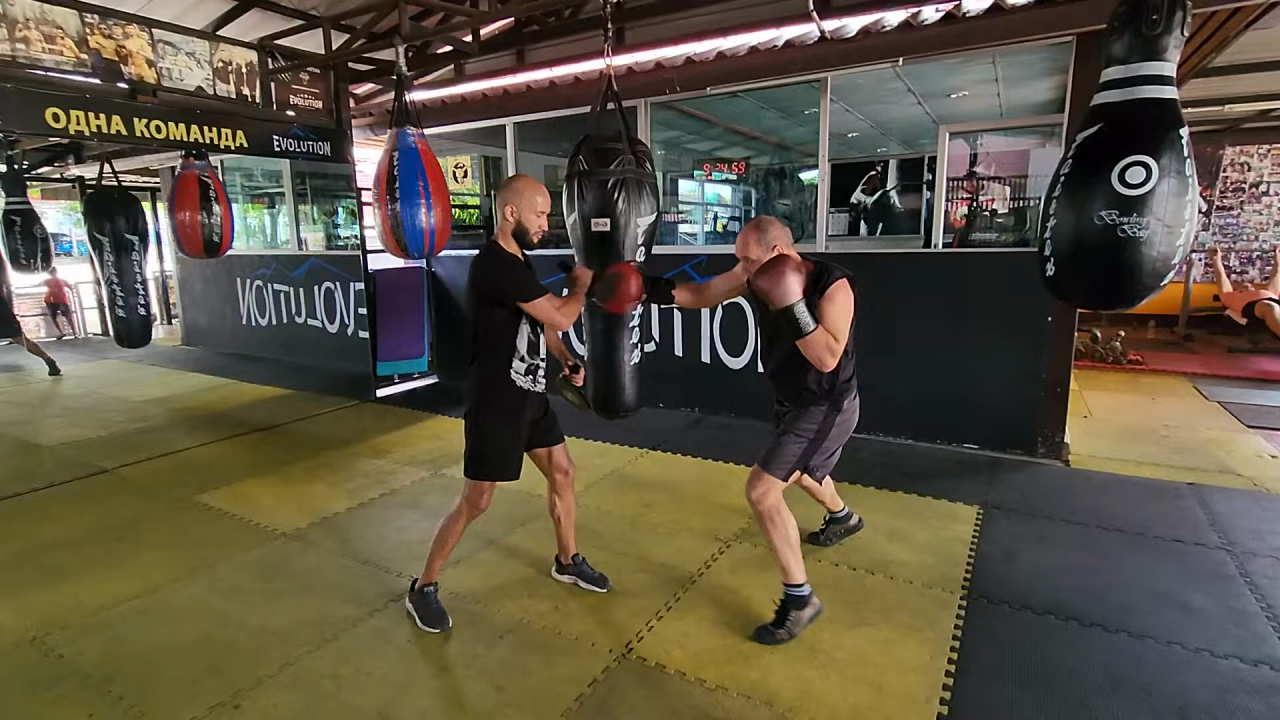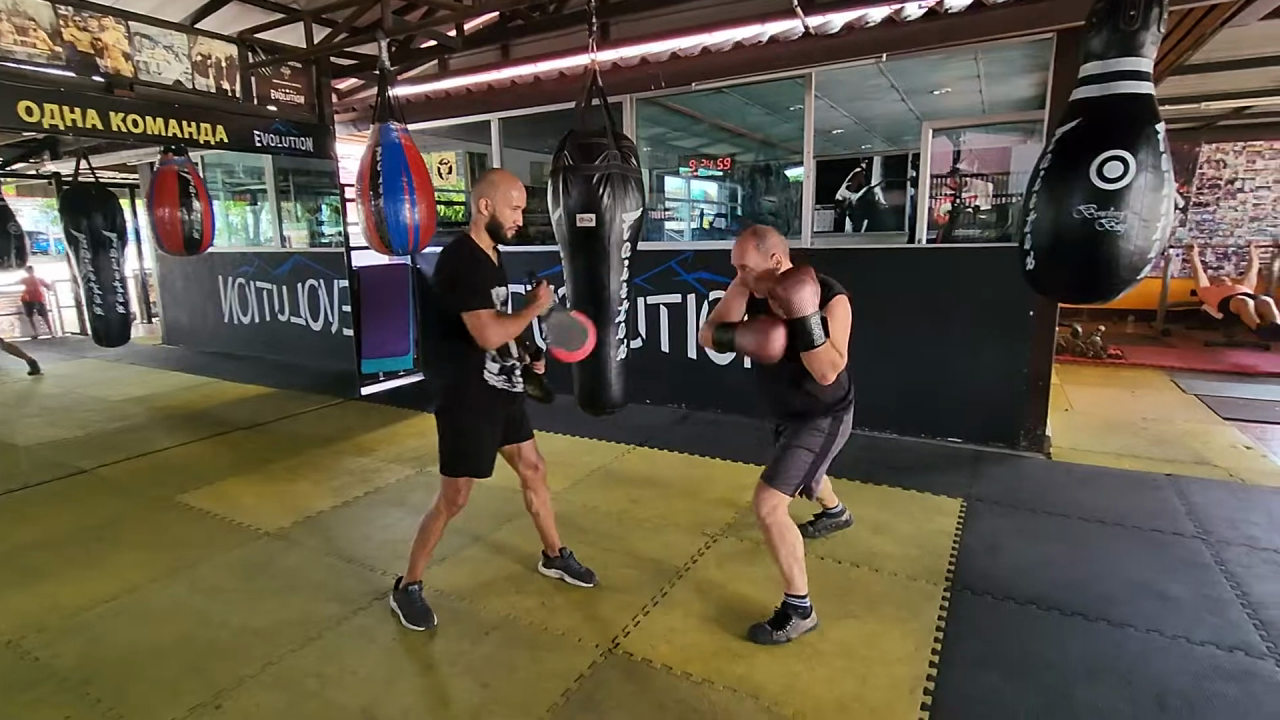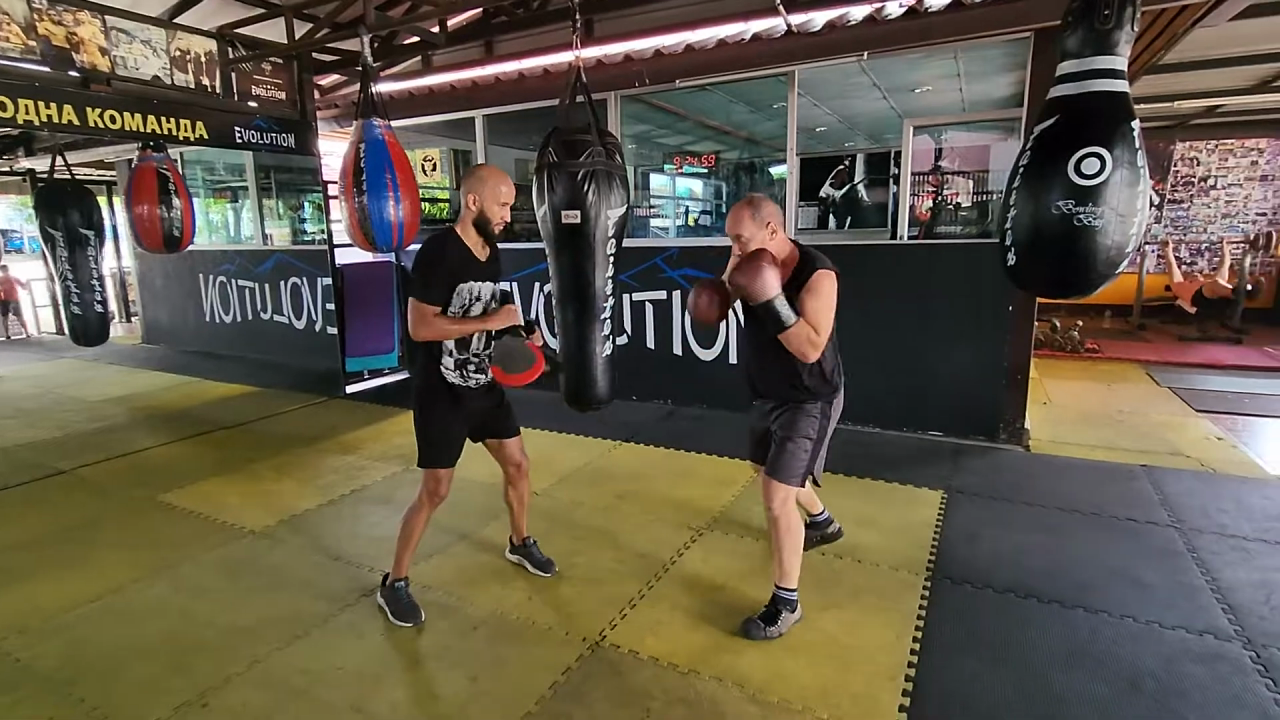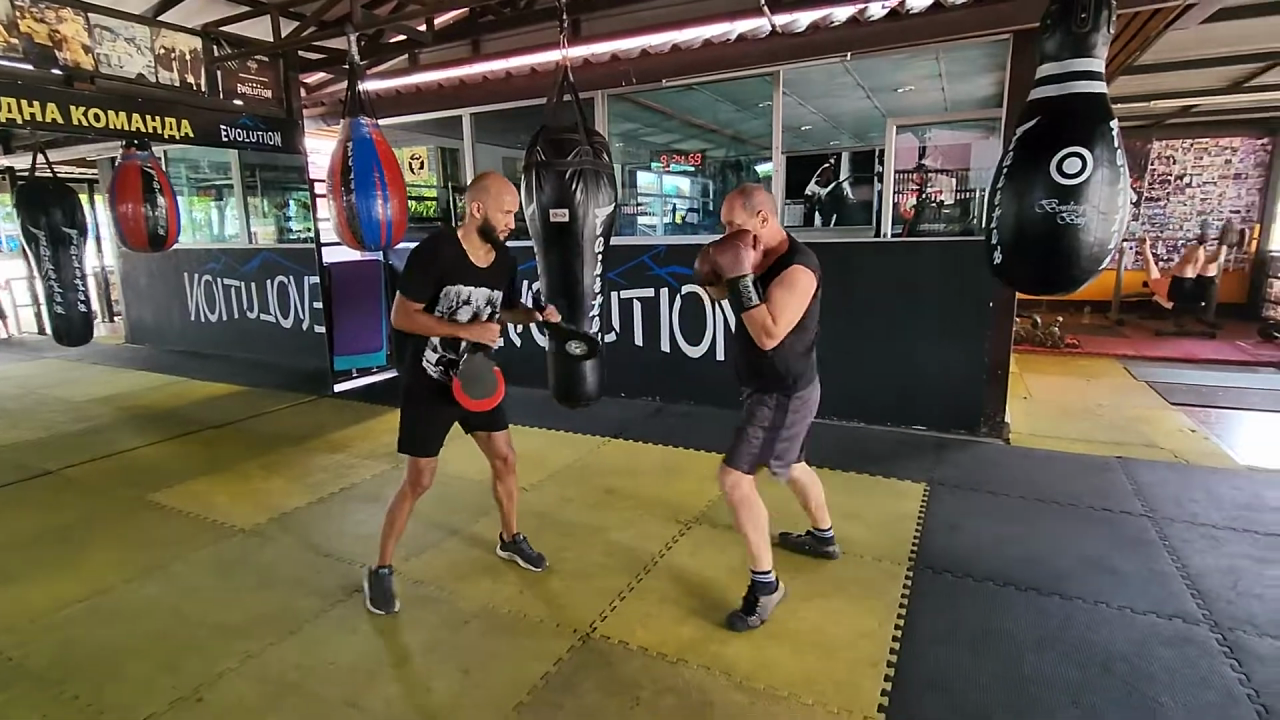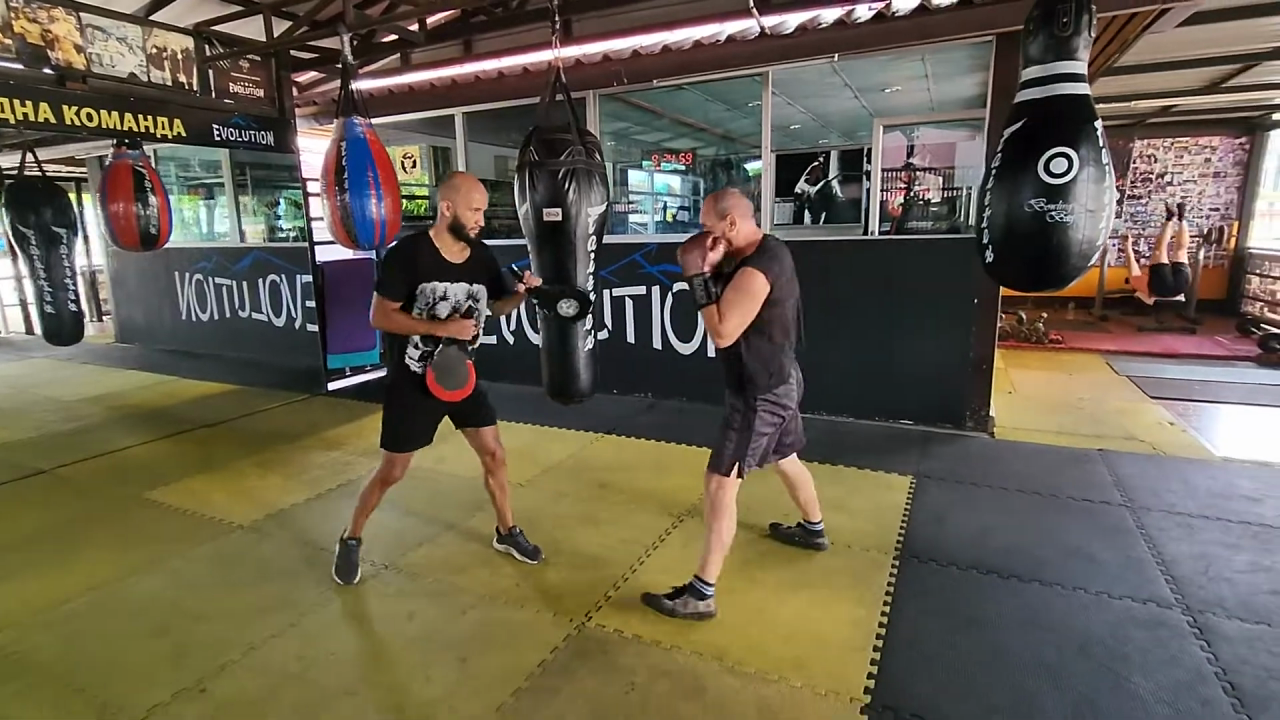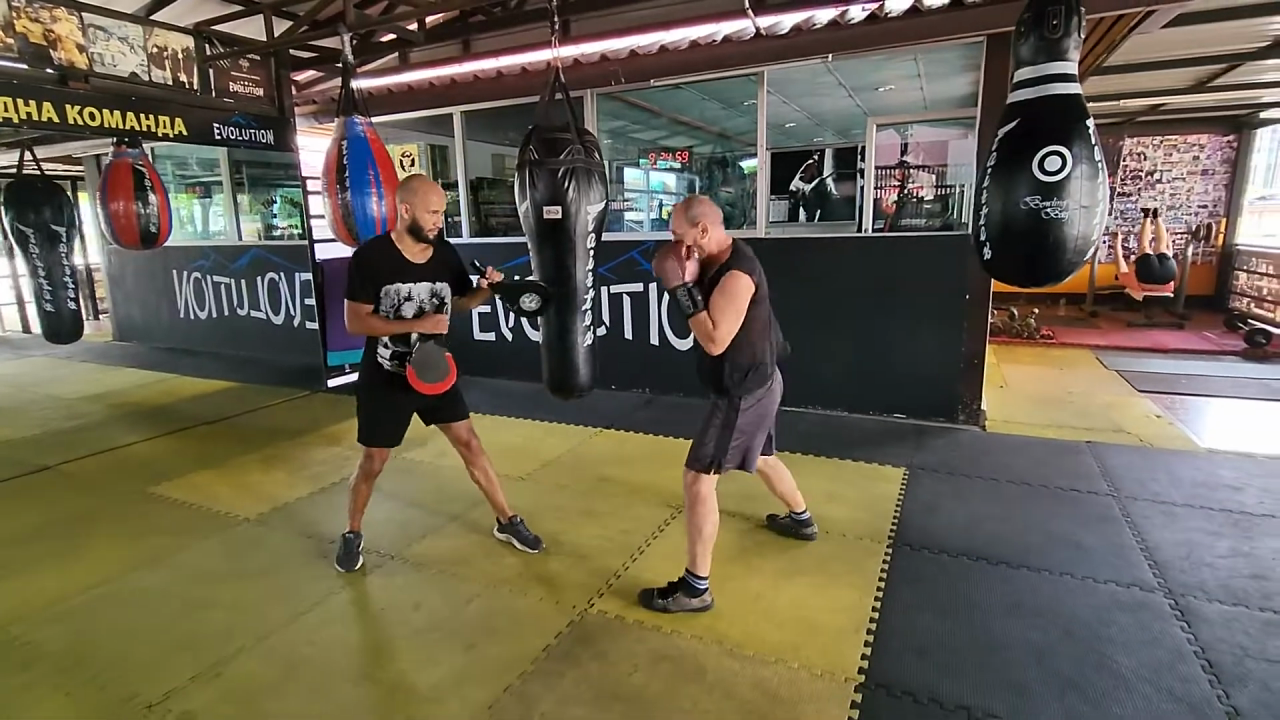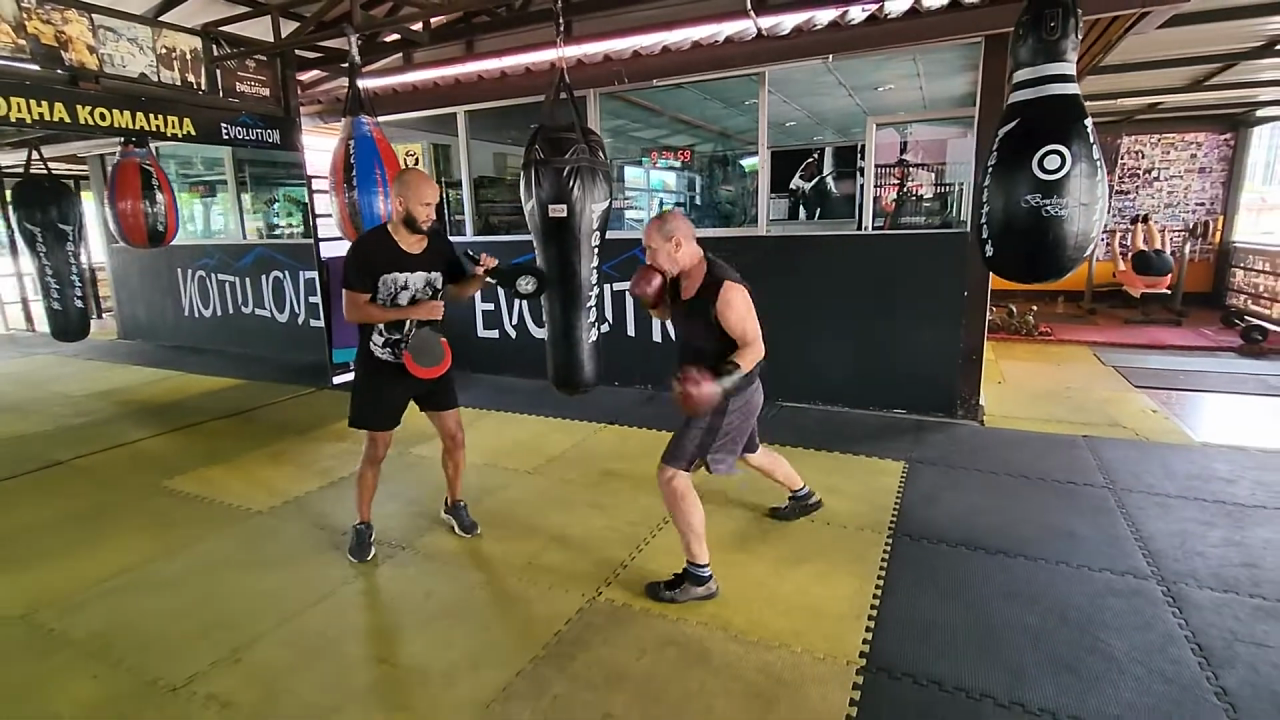
dt=0.2s
person 1, frame 1
left shoulder: (517, 260)
right shoulder: (496, 266)
right elbow: (559, 316)
left wrist: (568, 361)
right wrist: (580, 285)
left hip: (529, 393)
right hip: (497, 400)
left knee: (563, 473)
right knee: (475, 501)
left ankle: (568, 560)
right ankle: (424, 587)
person 1, frame 2
left shoulder: (490, 254)
right shoulder: (460, 260)
right elbow: (490, 333)
left wrist: (527, 351)
right wrist: (535, 306)
left hip: (503, 390)
right hip: (468, 396)
left knee: (534, 470)
right knee: (454, 498)
left ankle: (554, 556)
right ankle: (408, 587)
person 1, frame 3
left shoulder: (492, 252)
right shoulder: (438, 252)
right elbow: (420, 326)
left wrist: (512, 325)
right wrist: (488, 322)
left hip: (487, 383)
right hip: (442, 390)
left knee: (517, 465)
right knee: (435, 490)
left ankle: (520, 542)
right ankle: (394, 583)
person 1, frame 4
left shoulder: (504, 259)
right shoulder: (432, 254)
right elbow: (401, 316)
left wrist: (537, 314)
right wrist: (464, 330)
right hip: (429, 382)
left knee: (505, 460)
right knee: (419, 479)
left ankle: (511, 539)
right ankle: (381, 569)
person 1, frame 5
left shoulder: (482, 255)
right shoulder: (406, 254)
left elbow: (496, 304)
right elbow: (382, 316)
left wrist: (521, 292)
right wrist: (442, 327)
right hip: (413, 378)
left knee: (493, 454)
right knee: (393, 470)
left ankle: (507, 531)
right ankle: (351, 540)
person 1, frame 6
left shoulder: (445, 253)
right shoulder: (370, 258)
left elbow: (461, 301)
right elbow: (354, 322)
left wrist: (487, 288)
right wrist: (416, 324)
right hip: (384, 377)
left knee: (471, 446)
right knee: (373, 463)
left ankle: (508, 521)
right ankle: (352, 534)
person 1, frame 7
left shoulder: (439, 242)
right shoulder: (368, 248)
left elbow: (457, 292)
right elbow: (352, 310)
left wrist: (481, 274)
right wrist: (410, 311)
right hip: (381, 364)
left knee: (453, 435)
right knee: (376, 449)
left ankle: (454, 504)
right ankle: (363, 525)
person 2, frame 1
left shoulder: (834, 285)
right shoulder: (752, 277)
left elbow: (826, 358)
right elbow: (700, 293)
left wrist: (793, 309)
right wrist: (652, 288)
left hip: (828, 407)
right hip: (794, 401)
left knee: (762, 491)
right knee: (798, 469)
left ankle: (800, 600)
right ankle: (844, 517)
person 2, frame 2
left shoulder: (831, 299)
right shoulder: (745, 289)
left elbow: (829, 371)
right elbow: (711, 334)
left wrist: (804, 319)
right wrist: (738, 336)
left hip: (823, 417)
right hip: (786, 411)
left knee: (767, 503)
right knee: (797, 471)
left ankle: (798, 610)
right ankle: (834, 512)
person 2, frame 3
left shoulder: (817, 273)
right shoulder: (750, 259)
left elbow: (809, 348)
left wrist: (769, 300)
left hip: (811, 401)
right hip: (769, 395)
left knee: (777, 496)
right knee: (768, 472)
left ankle: (787, 601)
right ankle: (821, 521)
person 2, frame 4
left shoulder: (797, 268)
right shoulder: (758, 251)
left elbow: (767, 335)
right elbow: (715, 292)
left wrist: (739, 281)
right wrist: (715, 275)
left hip: (784, 393)
right hip: (775, 385)
left knee: (733, 481)
right knee: (791, 466)
left ankle: (766, 585)
right ankle: (823, 537)
person 2, frame 5
left shoulder: (756, 271)
right shoulder: (769, 248)
left elbow: (720, 334)
right elbow: (731, 303)
left wrist: (700, 280)
right wrist: (713, 273)
left hip: (760, 393)
right hip: (781, 379)
left knee: (719, 485)
right knee: (784, 457)
left ankle: (700, 593)
right ankle: (813, 529)
person 2, frame 6
left shoulder: (735, 274)
right shoulder: (713, 260)
left elbow: (715, 341)
right elbow: (701, 307)
left wrist: (682, 288)
right wrist: (677, 279)
left hip: (744, 392)
right hip: (751, 385)
left knee: (698, 481)
right knee: (758, 457)
left ankle: (695, 587)
right ankle: (800, 519)
person 2, frame 7
left shoulder: (724, 286)
right shoulder: (679, 277)
left elbow: (754, 346)
right elbow: (669, 313)
left wrist: (720, 386)
right wrist: (652, 297)
left hip: (725, 400)
right hip: (738, 393)
left knee: (671, 476)
right knee: (747, 450)
left ankle: (699, 575)
right ankle: (803, 496)
